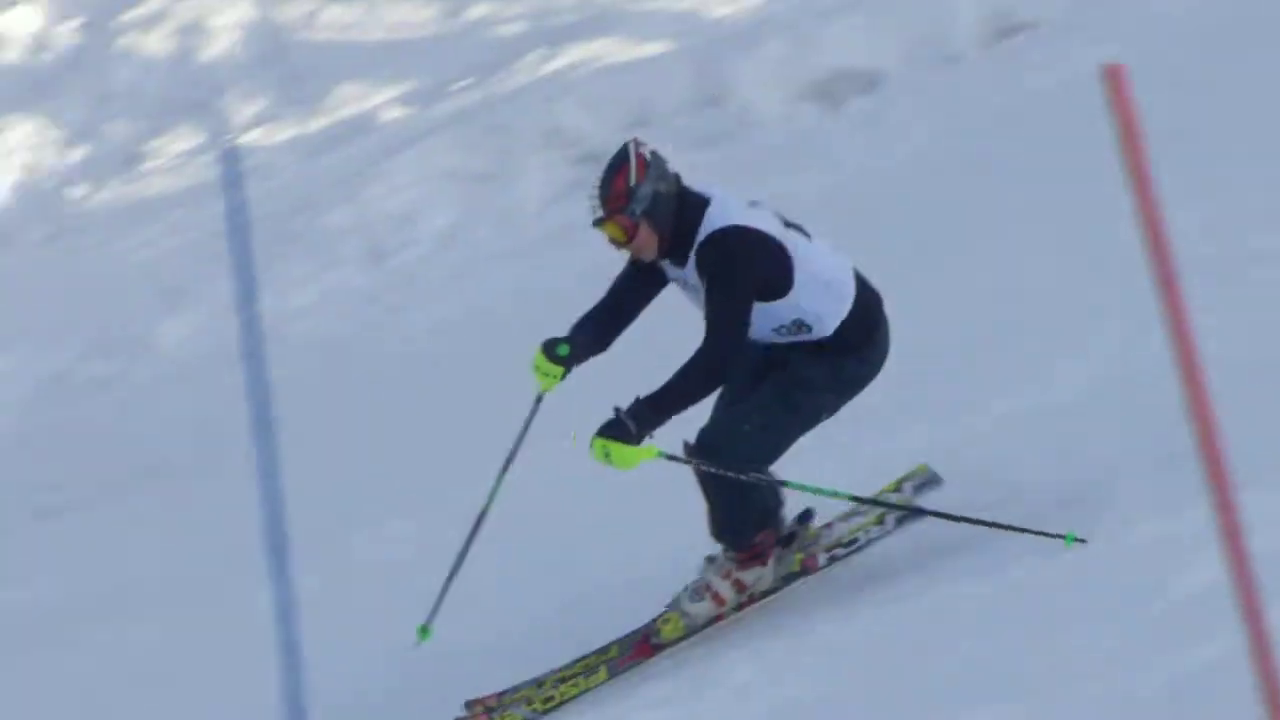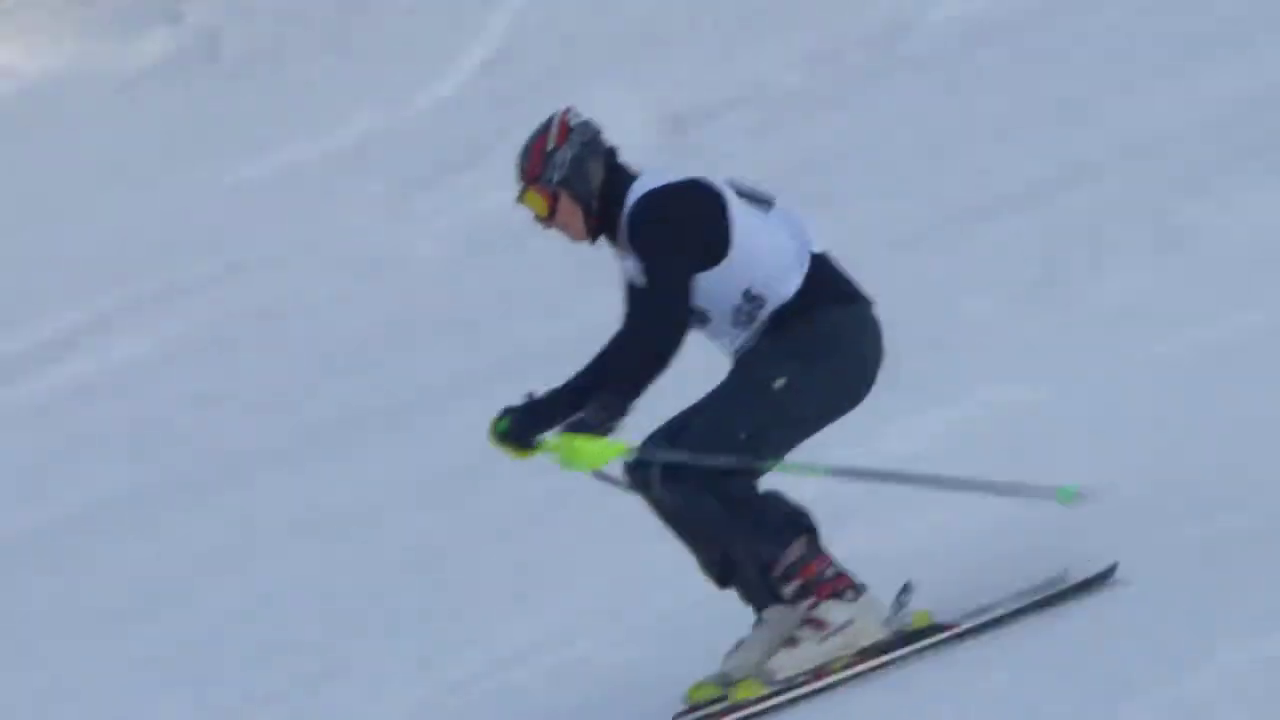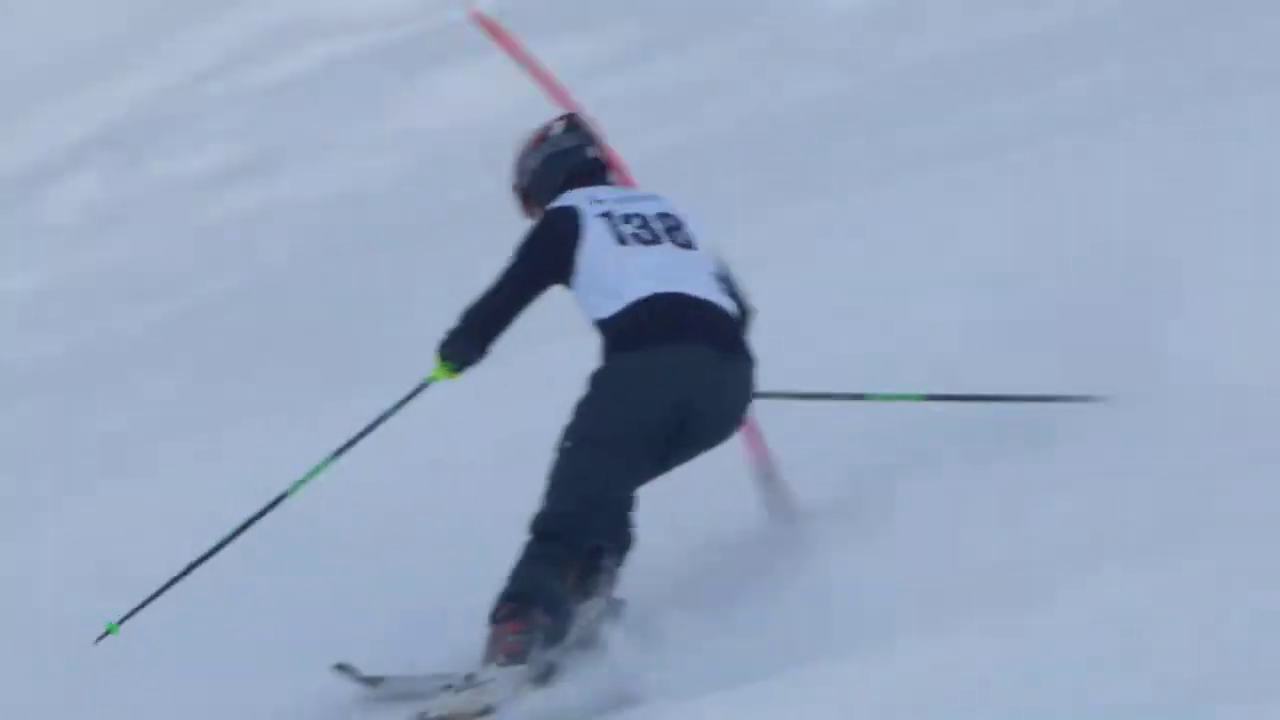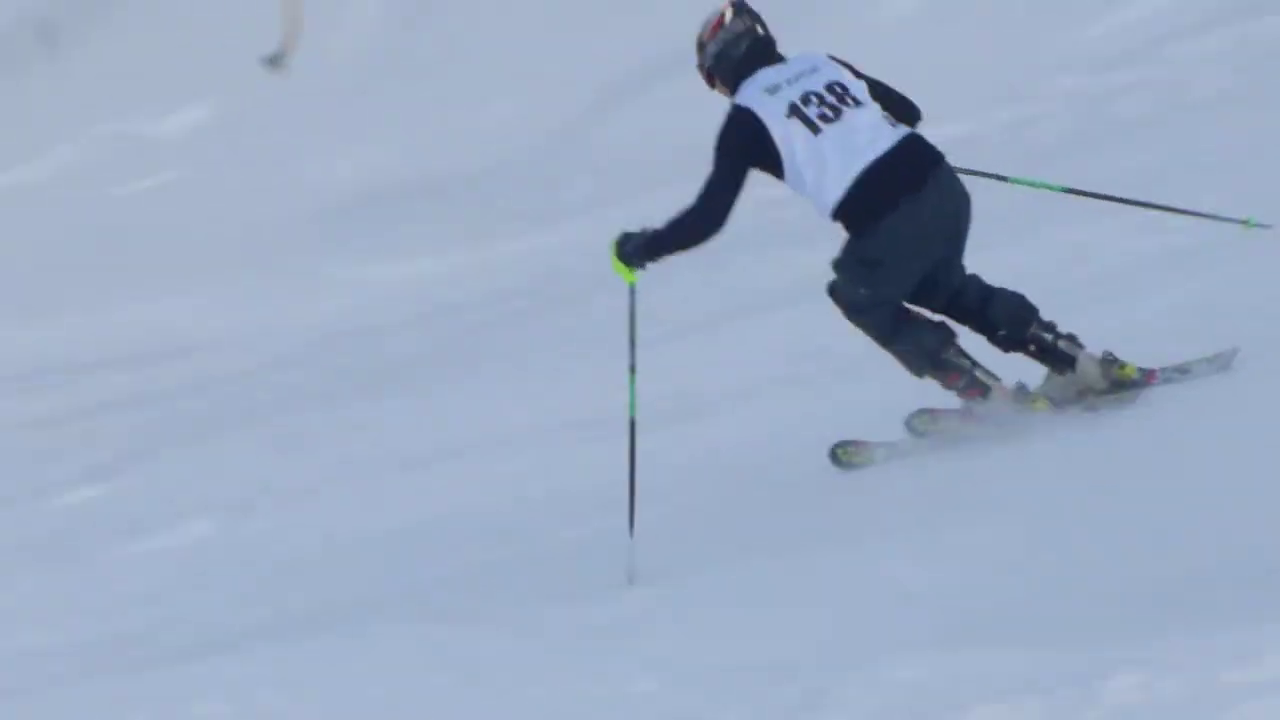
dt=0.7s
person 1, frame 1
left shoulder: (729, 245)
right shoulder: (667, 243)
left elbow: (721, 353)
right elbow: (617, 306)
left wrist: (635, 422)
right wrist: (566, 348)
left hip: (845, 349)
right hip: (790, 338)
left knee: (724, 456)
right knee: (718, 455)
left ankle: (750, 563)
right ankle: (760, 542)
person 1, frame 2
left shoulder: (658, 209)
right shoulder: (640, 227)
left elbow: (664, 320)
right elbow: (638, 345)
left wrist: (600, 415)
right wrist: (543, 413)
left hip: (825, 335)
right hip: (789, 340)
left knee: (685, 467)
right knee: (658, 467)
left ankle: (828, 598)
right ankle: (788, 610)
person 1, frame 3
left shoulder: (564, 220)
right shoulder: (662, 208)
left elbow: (497, 306)
right elbow: (735, 306)
left wrist: (454, 351)
left hip: (641, 372)
right hip: (728, 382)
left knee: (564, 529)
right knee: (606, 481)
left ankle: (517, 642)
right ankle: (587, 596)
person 1, frame 4
left shoulder: (745, 120)
right shoulder: (829, 66)
left elbow: (708, 219)
right elbow: (906, 110)
left wrist: (642, 248)
left hip: (888, 229)
right hip: (943, 189)
left knee: (861, 300)
right knee: (942, 288)
left ankle: (987, 392)
right ankle: (1077, 363)
